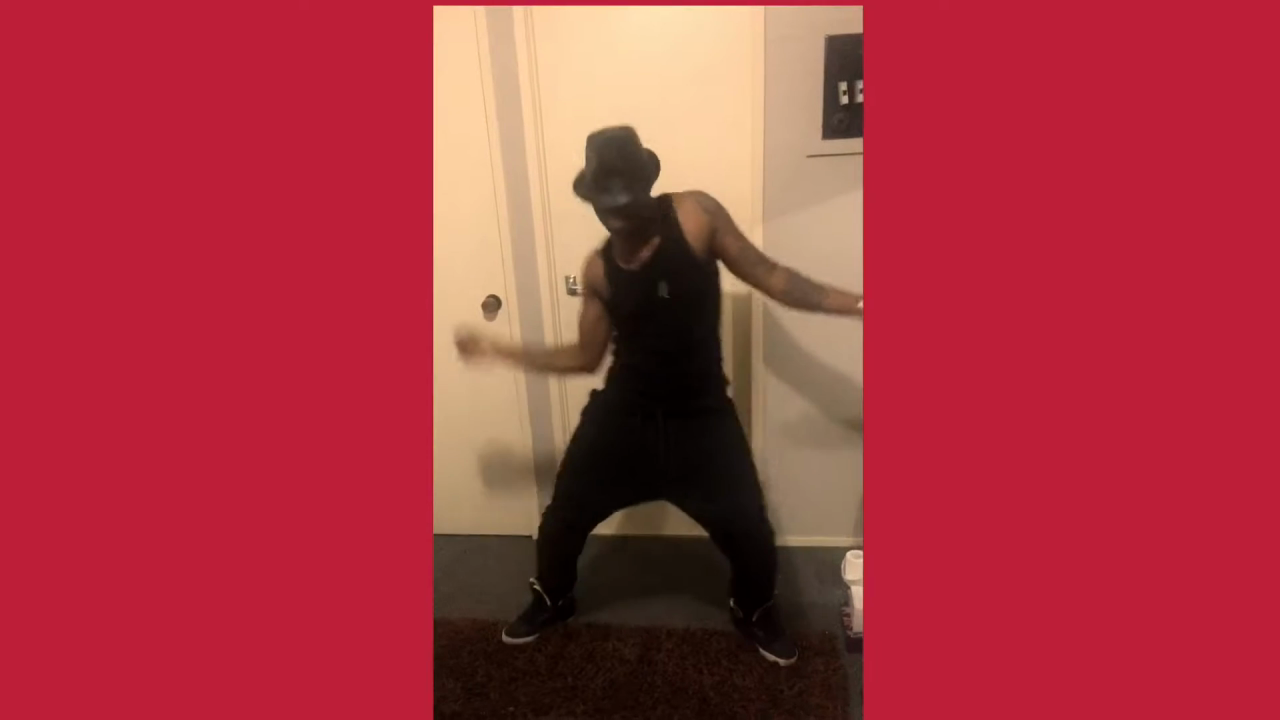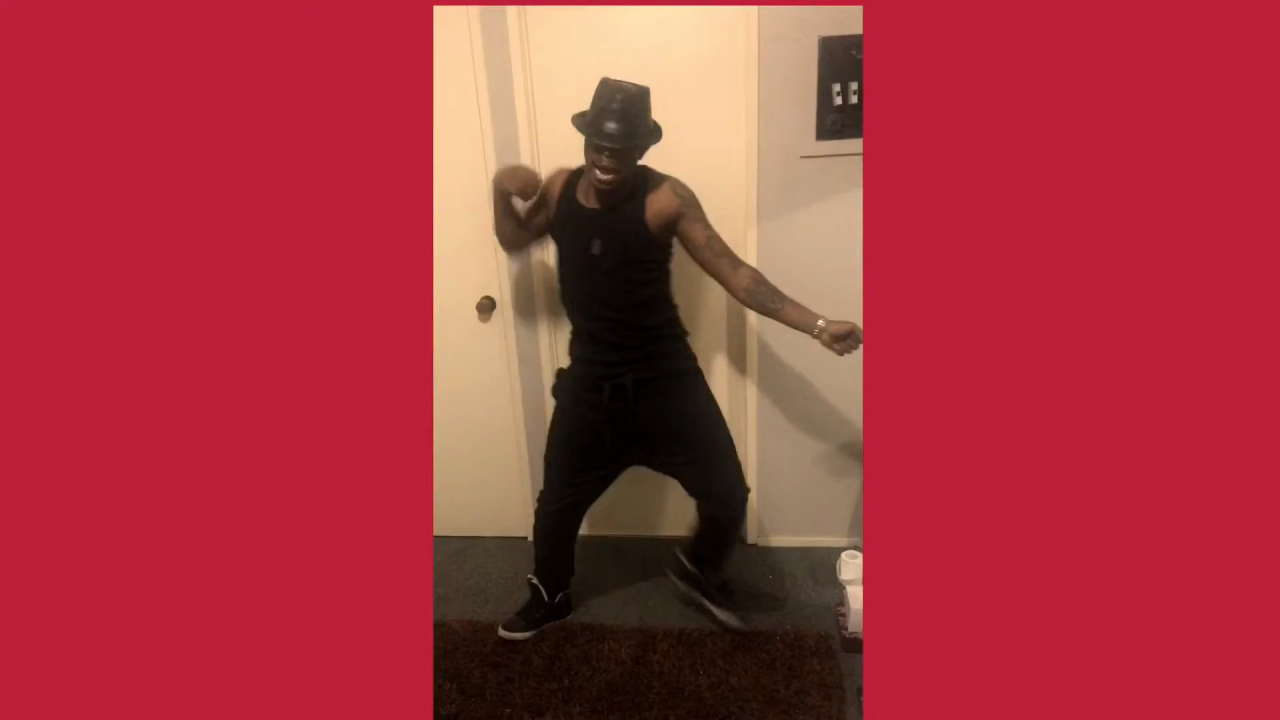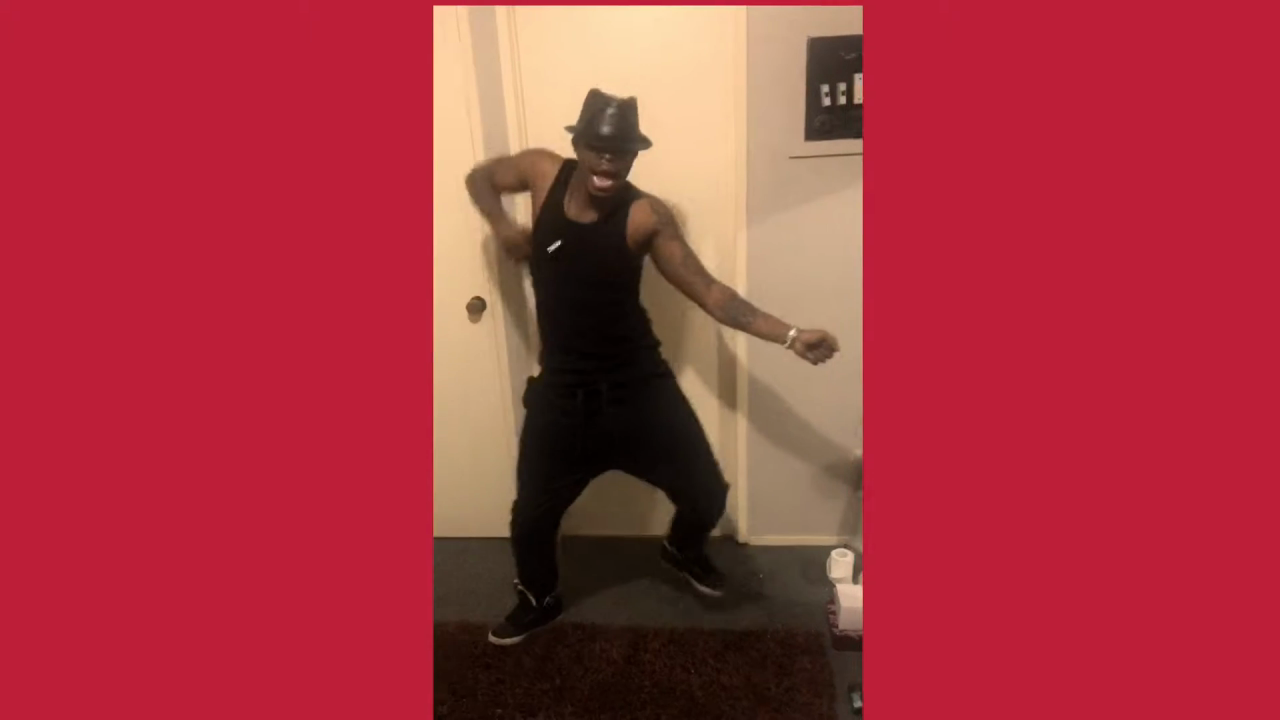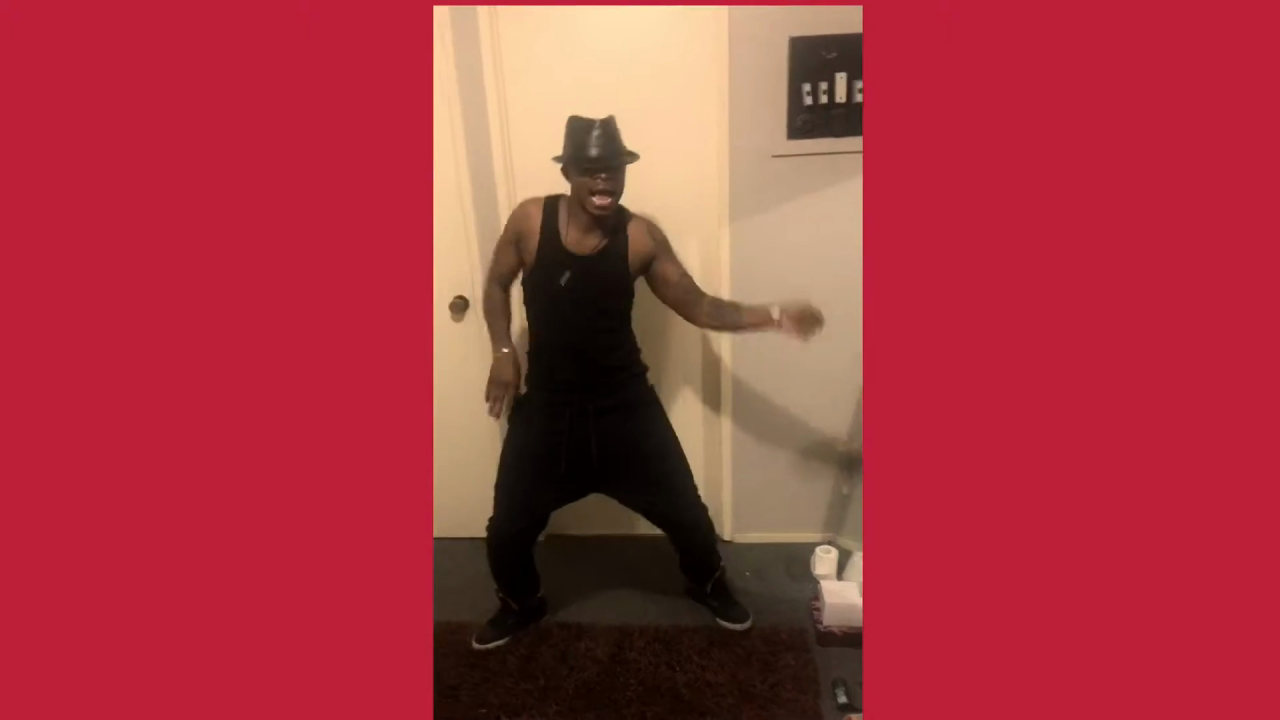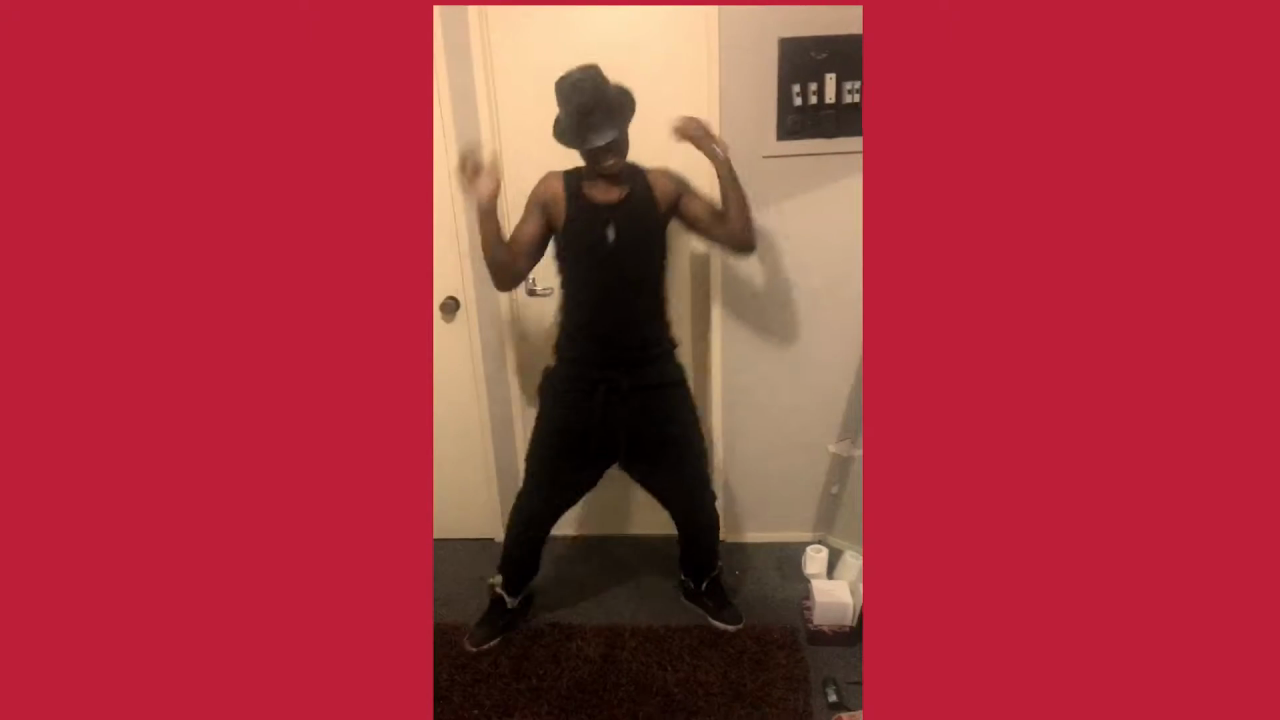
dt=0.2s
person 1, frame 1
left shoulder: (697, 215)
right shoulder: (599, 268)
left elbow: (768, 277)
right elbow: (585, 356)
left wrist: (858, 304)
right wrist: (499, 350)
left hip: (702, 417)
right hip: (623, 415)
left knee: (751, 536)
right knee: (563, 519)
left ankle: (754, 612)
right ankle: (552, 600)
person 1, frame 2
left shoulder: (666, 197)
right shoulder: (561, 186)
left elbow: (732, 273)
right elbow: (516, 240)
left wrist: (815, 325)
right wrist: (503, 193)
left hip: (665, 378)
right hip: (590, 384)
left knee: (725, 494)
right knee: (559, 501)
left ankle: (698, 567)
right ankle: (549, 595)
person 1, frame 3
left shoulder: (645, 215)
right shoulder: (542, 172)
left elbow: (705, 290)
right elbow: (479, 177)
left wrist: (790, 335)
right wrist: (502, 226)
left hip: (638, 384)
right hip: (561, 390)
left knee: (706, 492)
right knee: (533, 511)
left ankle: (683, 547)
right ankle: (537, 600)
person 1, frame 4
left shoulder: (640, 237)
right shoulder: (530, 217)
left elbow: (699, 307)
right elbow: (496, 283)
left wrist: (776, 316)
right wrist: (503, 352)
left hip: (624, 407)
right hip: (546, 410)
left knee: (688, 518)
right knee: (508, 530)
left ankle: (708, 584)
right ankle: (520, 603)
person 1, frame 5
left shoulder: (660, 186)
right shoulder: (555, 191)
left elbow: (739, 237)
right elbow: (506, 274)
left wrist: (718, 157)
right wrist: (485, 204)
left hip: (654, 382)
right hip: (577, 384)
left knee: (694, 500)
right knee: (536, 505)
left ankle: (702, 582)
right ankle: (510, 595)
